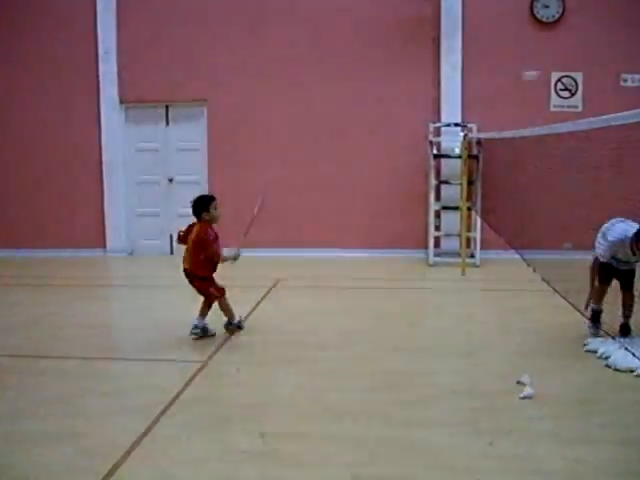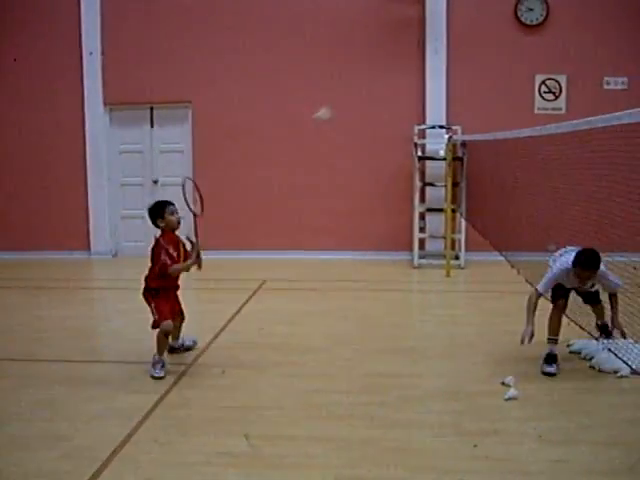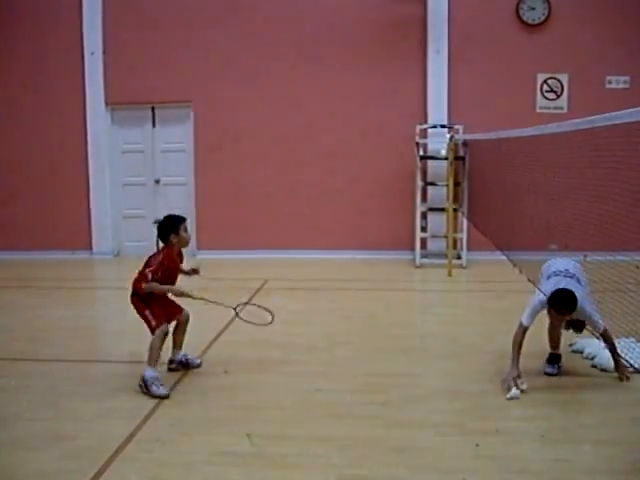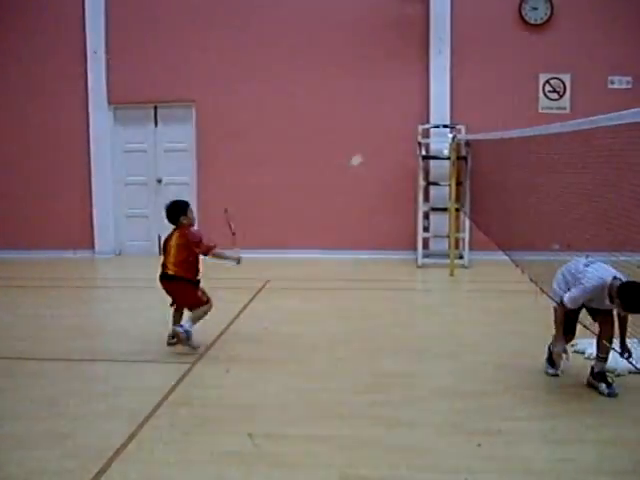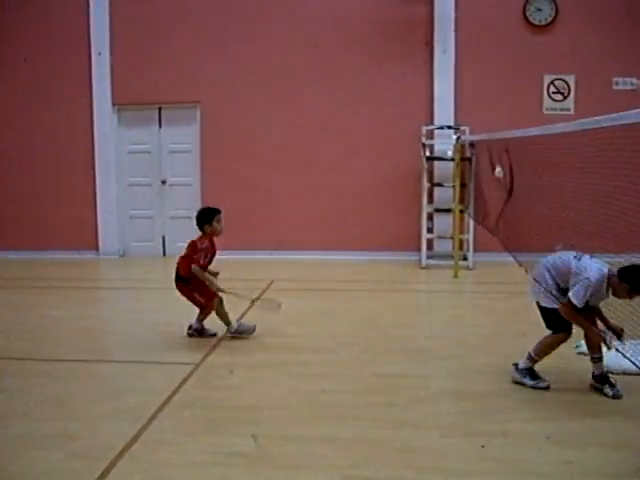
dt=0.5s
person 1, frame 1
left shoulder: (193, 227)
right shoulder: (211, 234)
left elbow: (180, 239)
right elbow: (218, 258)
right wrist: (233, 256)
left hip: (191, 272)
right hip: (200, 276)
left knee: (212, 296)
right knee: (221, 294)
left ankle: (198, 326)
right ankle: (232, 321)
person 1, frame 2
left shoulder: (177, 240)
right shoulder: (163, 243)
left elbow: (187, 264)
right elbow: (172, 270)
left wrist: (195, 253)
right wrist: (193, 261)
left hip: (170, 289)
right hip: (156, 291)
left knee: (179, 319)
right knee: (166, 326)
left ankle: (175, 343)
right ankle: (158, 360)
person 1, frame 3
left shoulder: (177, 253)
right shoulder: (161, 258)
right elbow: (145, 285)
left wrist: (188, 271)
right wrist: (173, 289)
left hip: (158, 295)
right hip: (143, 297)
left knee: (183, 317)
right knee: (161, 330)
left ankle: (178, 359)
right ankle: (150, 376)
person 1, frame 4
left shoulder: (169, 237)
right shoulder: (191, 235)
right elbow: (210, 251)
right wrist: (232, 257)
left hip: (166, 279)
right hip: (182, 281)
left knee: (180, 304)
right knee: (206, 304)
left ankle: (174, 335)
right ankle: (185, 328)
person 1, frame 5
left shoulder: (202, 241)
right shoulder: (206, 244)
right elbow: (195, 268)
left wrist: (209, 274)
right wrist: (211, 282)
left hip: (186, 278)
right hip: (187, 281)
left knee: (211, 300)
right knee: (216, 301)
left ankle: (196, 327)
right ankle: (233, 328)
person 2, frame 1
right shoulder: (615, 239)
right elbow: (597, 261)
right wrist: (592, 289)
left knee: (627, 289)
right knee: (604, 281)
left ankle: (625, 323)
right ankle: (595, 310)
person 2, frame 2
left shoulder: (601, 273)
right shoulder: (560, 269)
left elbow: (613, 291)
right elbow: (534, 295)
left wrist: (615, 317)
right wrist: (529, 324)
right hip: (561, 271)
left knee: (596, 303)
right knee: (560, 304)
left ankle: (602, 324)
right ankle: (551, 352)
person 2, frame 3
left shoulder: (582, 306)
right shoulder: (541, 298)
left elbow: (604, 332)
right elbow: (521, 331)
left wrist: (618, 361)
right wrist: (514, 368)
left knee: (577, 327)
right knee: (556, 323)
right ankle: (554, 356)
person 2, frame 4
left shoulder: (624, 290)
right shoulder: (591, 285)
left elbow: (623, 316)
right elbow: (561, 307)
left wrist: (623, 342)
right wrist: (559, 341)
right hip: (567, 284)
left knee: (608, 324)
right knee: (568, 335)
left ankle: (597, 373)
right ankle: (553, 351)
person 2, frame 5
left shoulder: (607, 277)
right shoulder: (593, 280)
left elbow: (591, 304)
right elbow: (565, 308)
left wrist: (608, 324)
right wrist: (593, 331)
left hip: (564, 281)
right hip: (547, 279)
left knee: (591, 324)
right knee: (562, 332)
left ankle: (599, 375)
right ankle: (523, 369)
